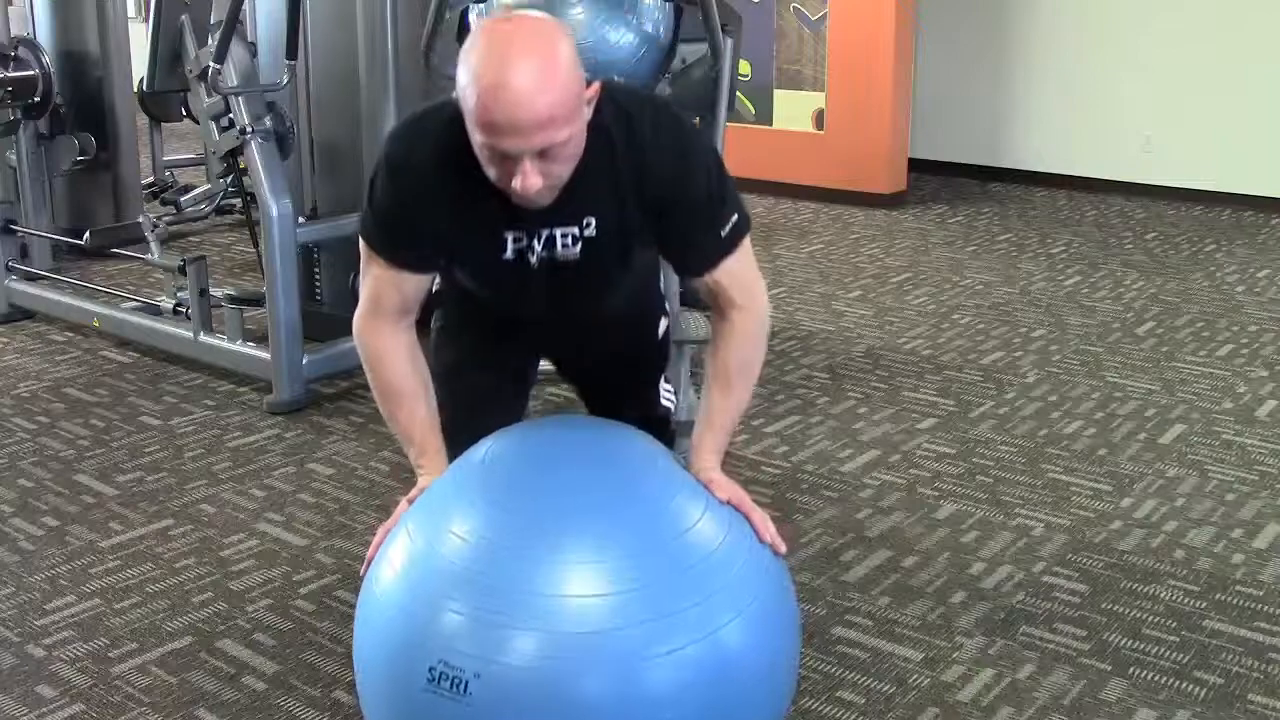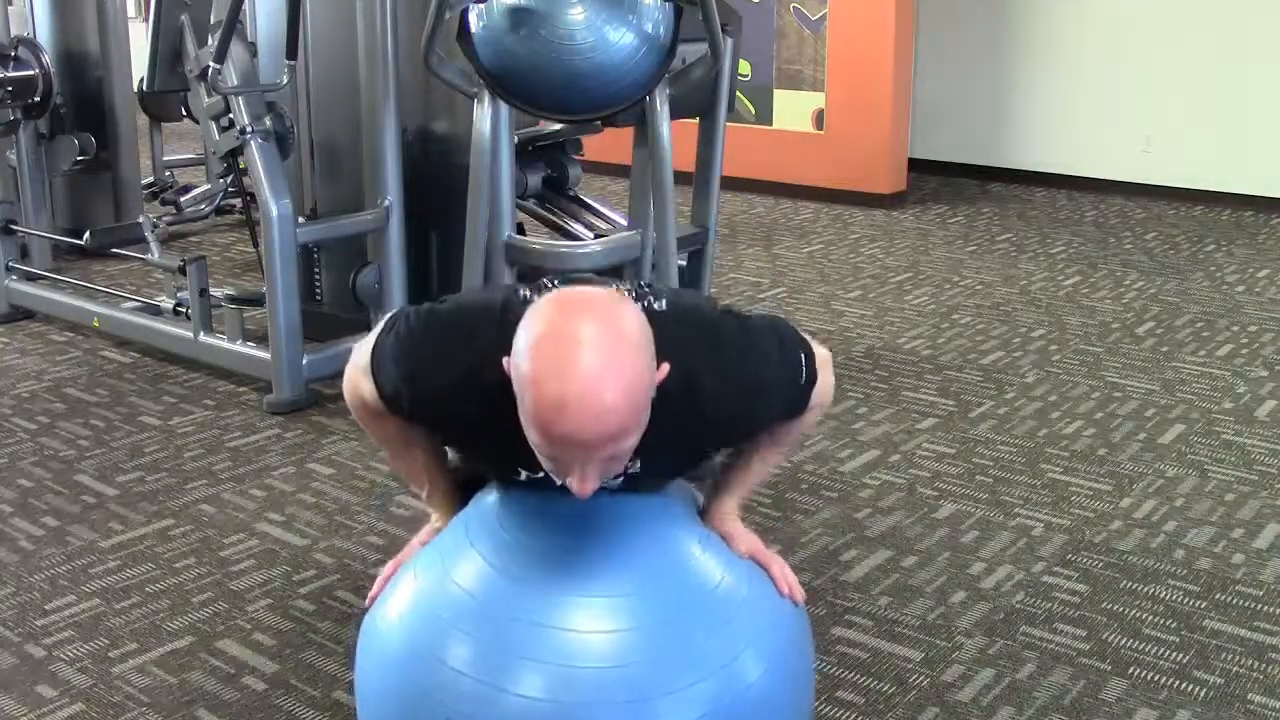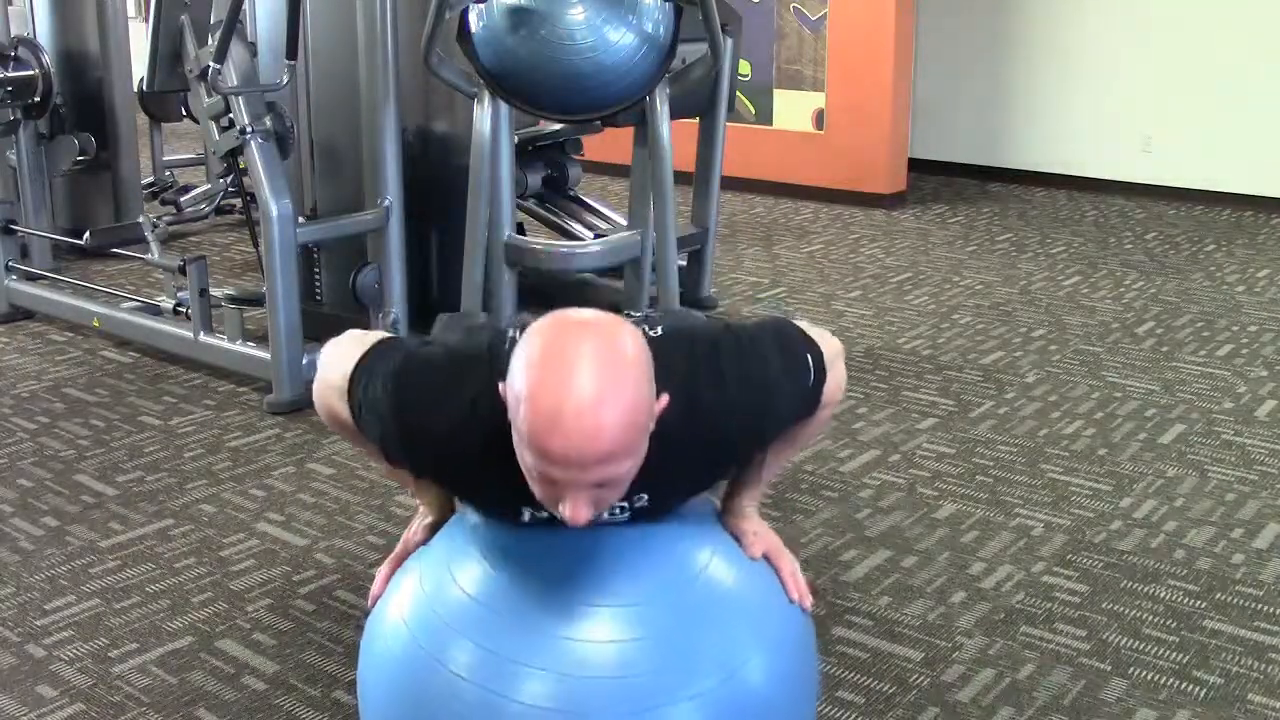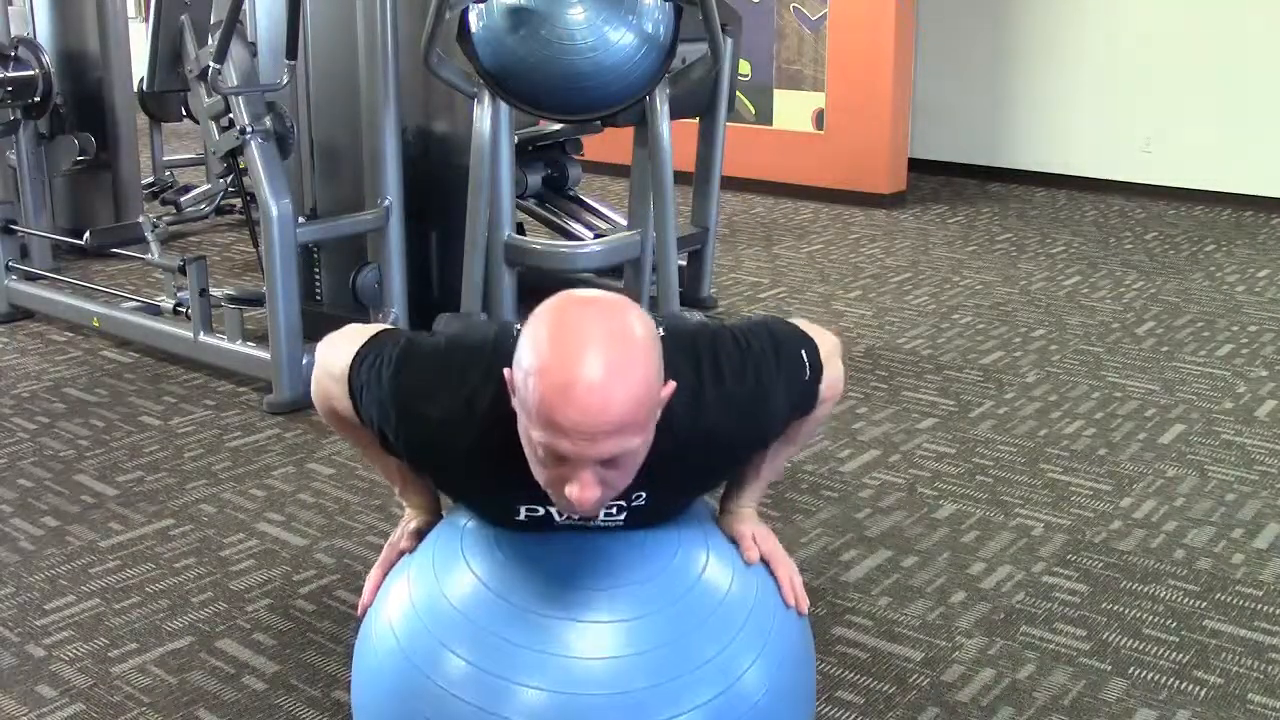
dt=1s
person 1, frame 1
left shoulder: (660, 142)
right shoulder: (418, 160)
left elbow: (740, 303)
right elbow: (384, 319)
left wrist: (706, 463)
right wrist: (432, 473)
left hip: (617, 306)
right hip: (483, 312)
person 1, frame 2
left shoulder: (719, 366)
right shoulder: (445, 358)
left elbow: (816, 378)
right elbow: (363, 380)
left wrist: (724, 507)
right wrist: (445, 511)
person 1, frame 3
left shoulder: (725, 390)
right shoulder: (439, 400)
left elbow: (826, 364)
right elbow: (334, 370)
left wrist: (742, 506)
right wrist: (434, 501)
person 1, frame 4
left shoulder: (727, 394)
right shoulder: (437, 397)
left elbow: (824, 360)
right elbow: (332, 361)
left wrist: (742, 503)
right wrist: (419, 504)
